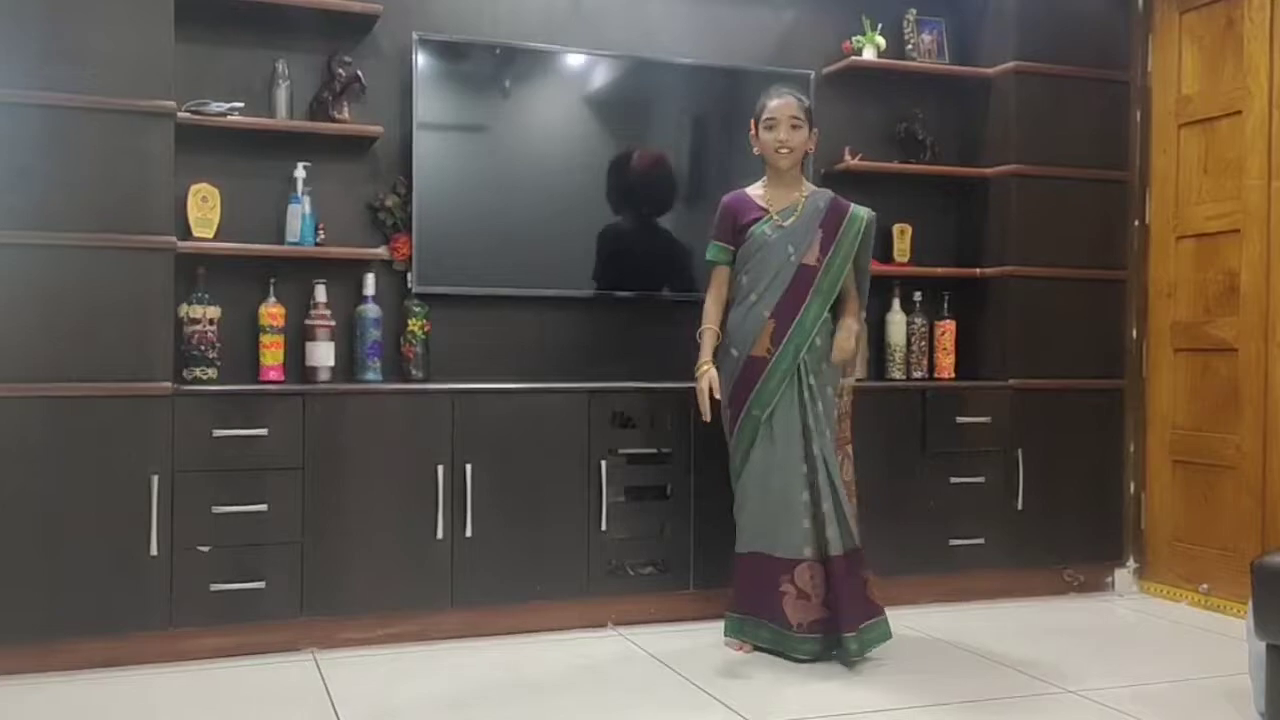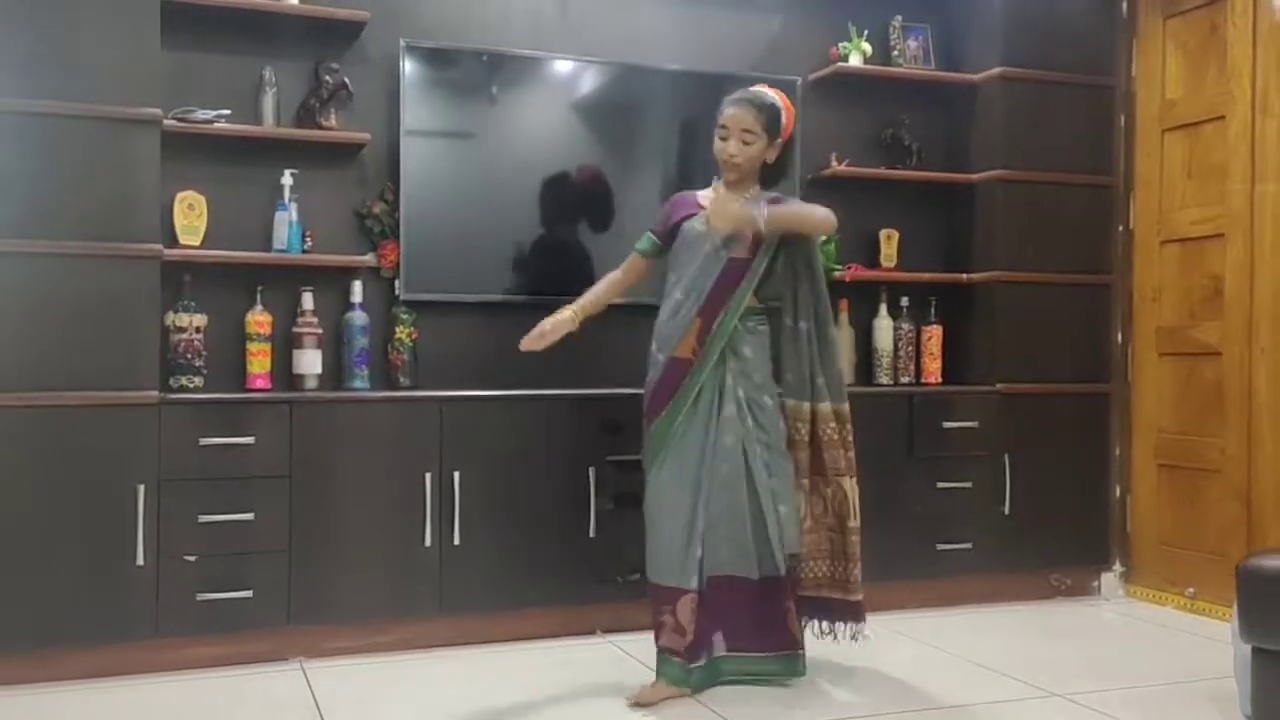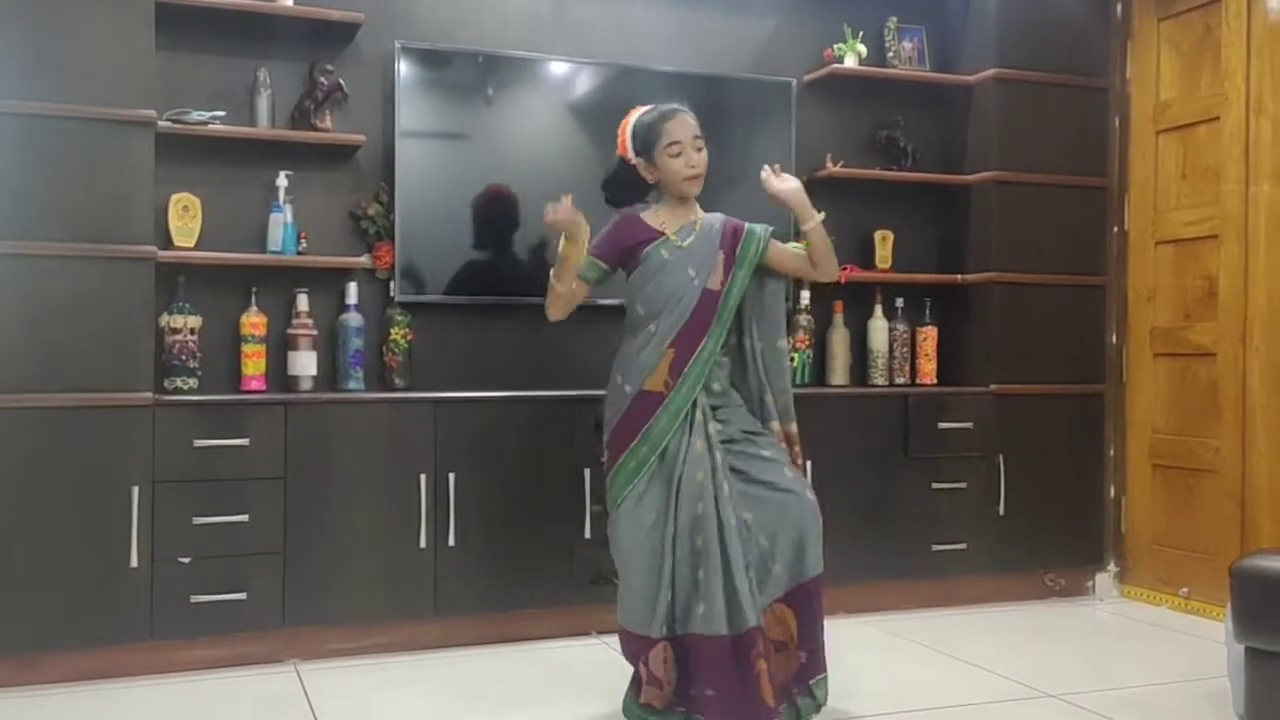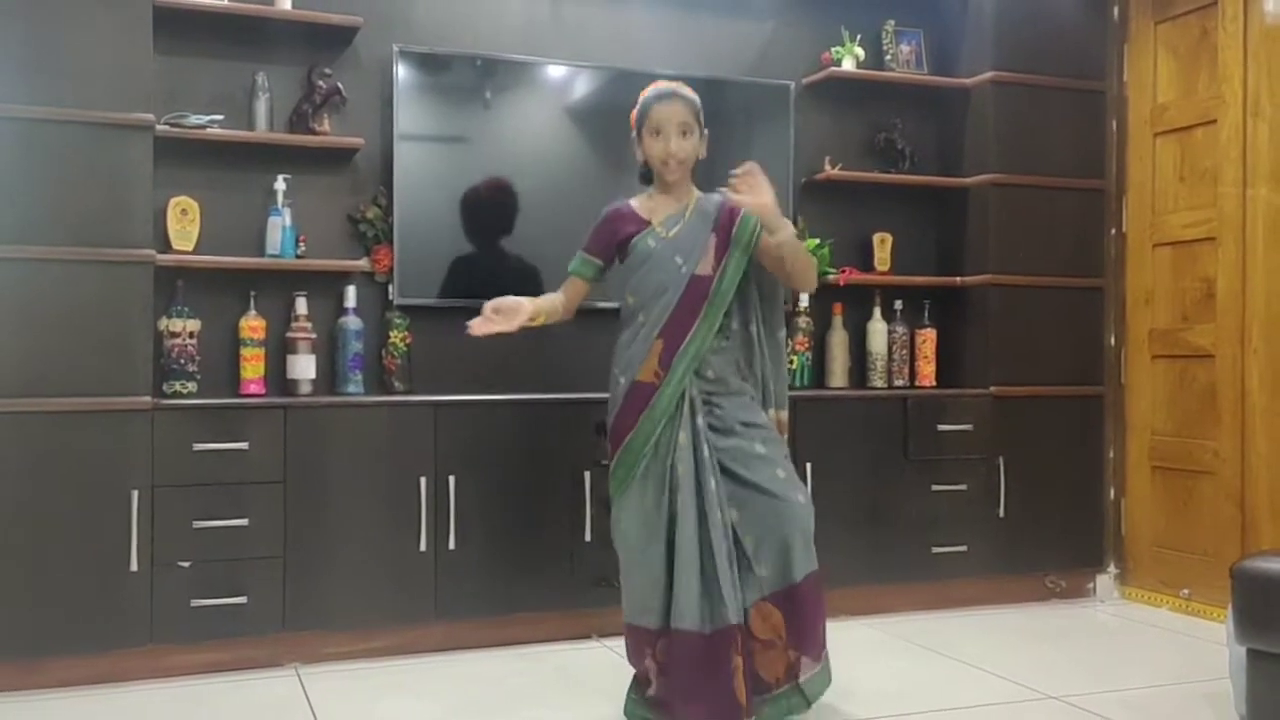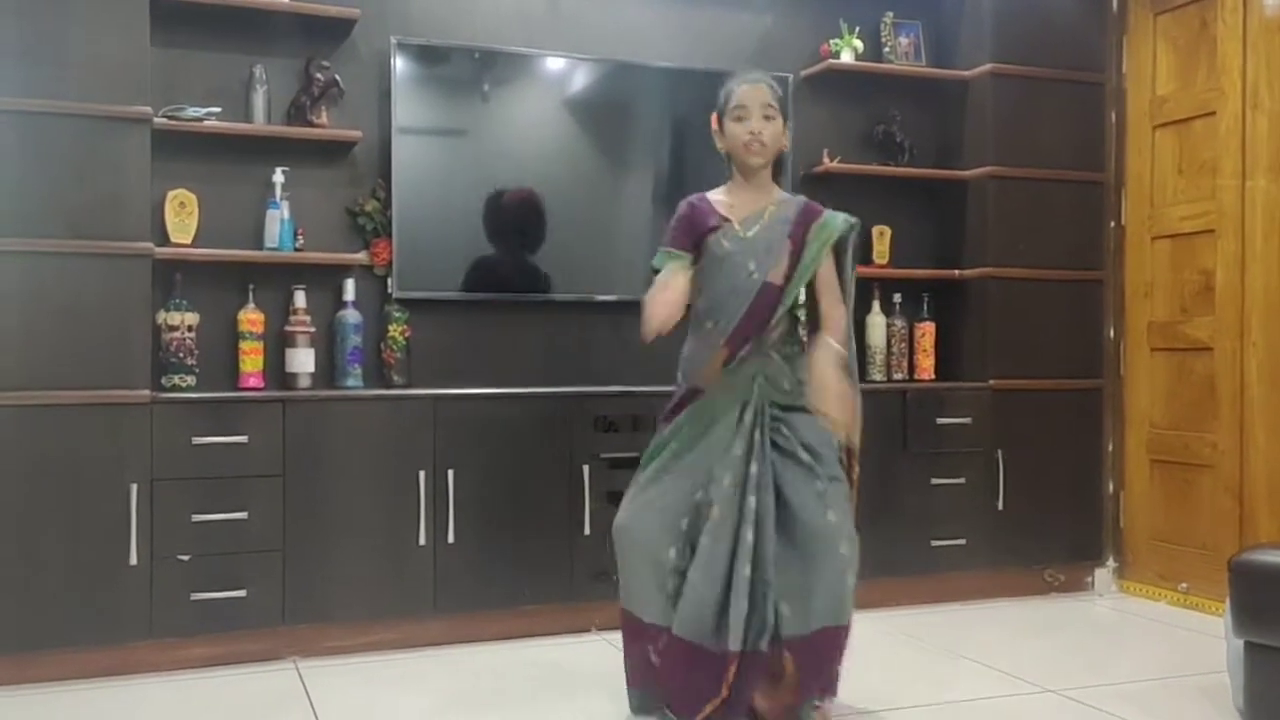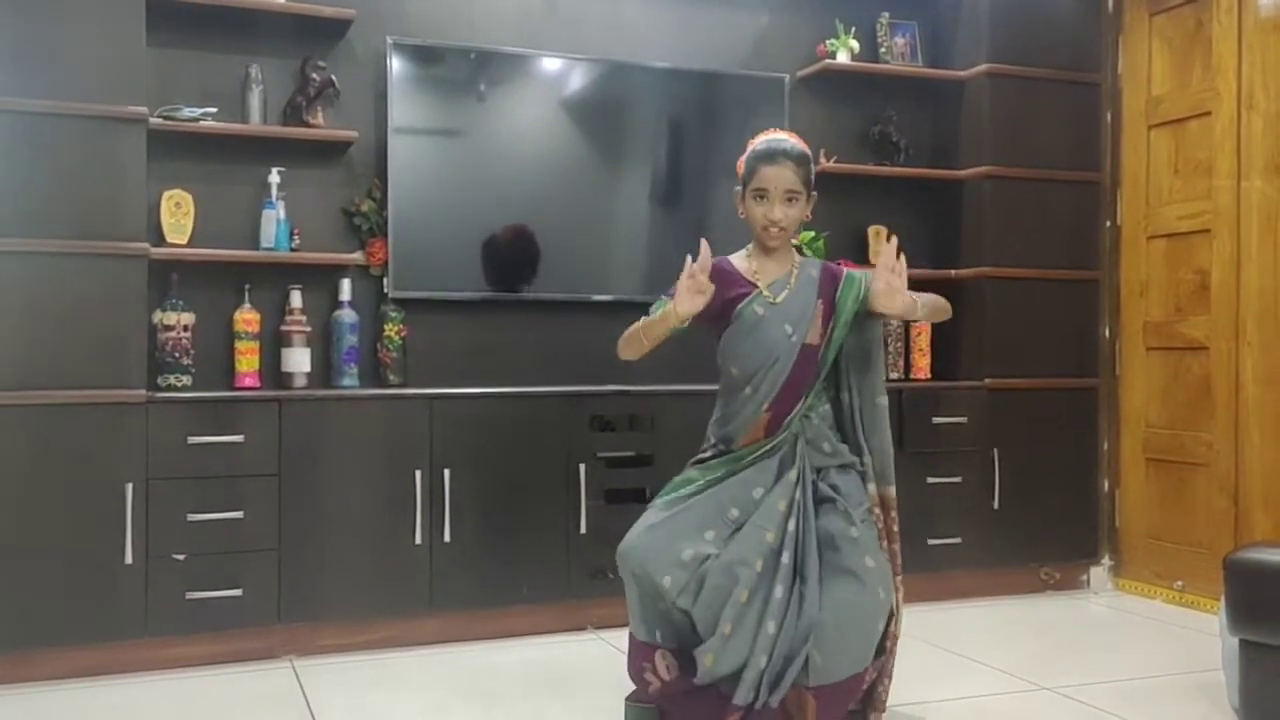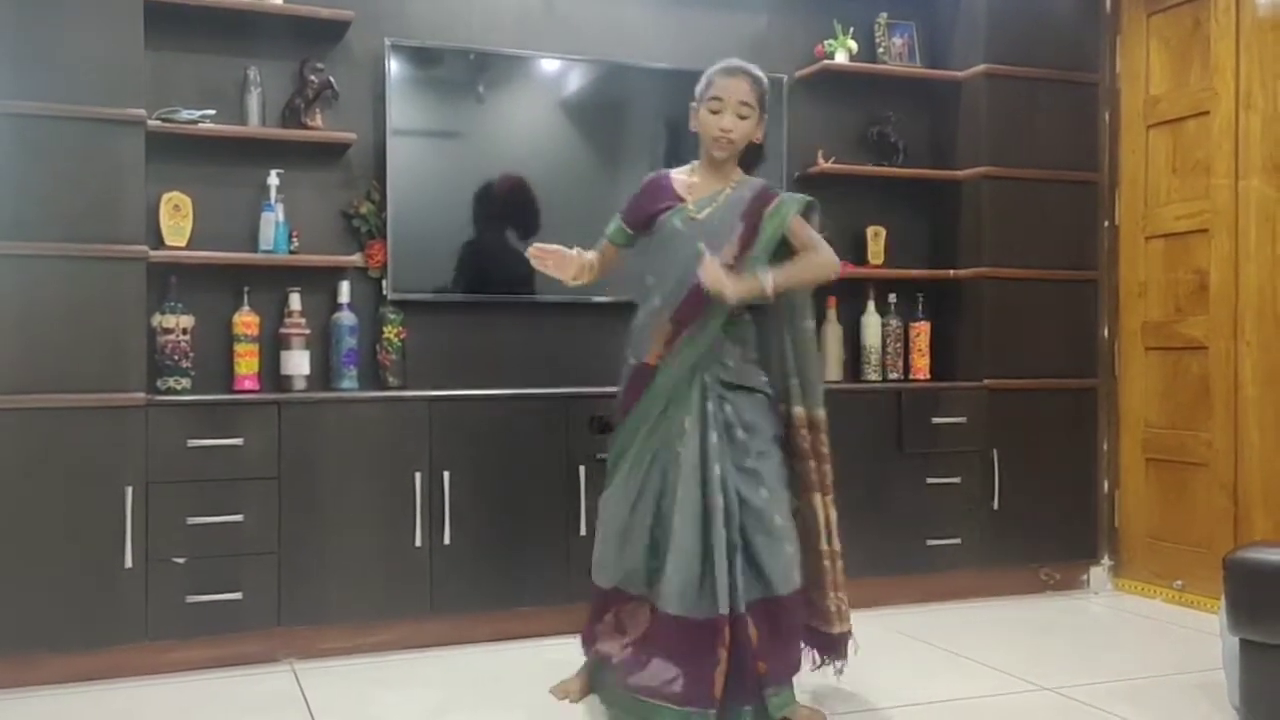
dt=0.7s
person 1, frame 1
left shoulder: (836, 213)
right shoulder: (735, 207)
left elbow: (850, 289)
right elbow: (718, 291)
left wrist: (849, 323)
right wrist: (706, 358)
left hip: (807, 364)
right hip: (751, 365)
left knee: (808, 485)
right knee: (763, 485)
left ankle: (808, 618)
right ankle: (762, 617)
person 1, frame 2
left shoulder: (771, 213)
right shoulder: (683, 207)
left elbow: (825, 221)
right elbow: (629, 273)
left wrist: (750, 216)
right wrist: (572, 314)
left hip: (744, 376)
right hip: (680, 378)
left knee: (751, 498)
right knee: (678, 504)
left ankle: (748, 640)
right ankle: (682, 663)
person 1, frame 3
left shoulder: (735, 236)
right shoulder: (630, 230)
left elbow: (824, 270)
right elbow: (558, 308)
left wrist: (803, 209)
right wrist: (571, 243)
left hip: (720, 409)
right hip: (649, 413)
left knee: (788, 511)
right knee: (655, 544)
person 1, frame 4
left shoulder: (732, 211)
right shoulder: (620, 221)
left elbow: (807, 278)
right elbow: (567, 302)
left wrist: (769, 221)
right wrist: (526, 308)
left hip: (726, 395)
right hip: (651, 401)
left knee: (778, 508)
right knee: (661, 533)
person 1, frame 5
left shoulder: (809, 220)
right shoulder: (696, 213)
left elbow: (835, 315)
right elbow: (661, 304)
left wrist: (829, 366)
right wrist: (667, 297)
left hip: (787, 403)
right hip: (709, 403)
left knee: (817, 540)
right knee: (648, 527)
person 1, frame 6
left shoulder: (834, 285)
right shoulder: (717, 278)
left elbow: (942, 308)
right elbow: (628, 349)
left wrist: (905, 305)
right wrist: (676, 313)
left hip: (818, 466)
right hip: (737, 463)
left knee: (859, 592)
right knee: (648, 558)
person 1, frame 7
left shoulder: (765, 203)
right shoulder: (656, 189)
left elbow: (826, 260)
right elbow: (602, 261)
left wrist: (751, 284)
right wrist: (574, 266)
left hip: (729, 387)
right hip: (656, 384)
left knee: (755, 523)
right knee: (638, 517)
right ankle: (607, 660)
